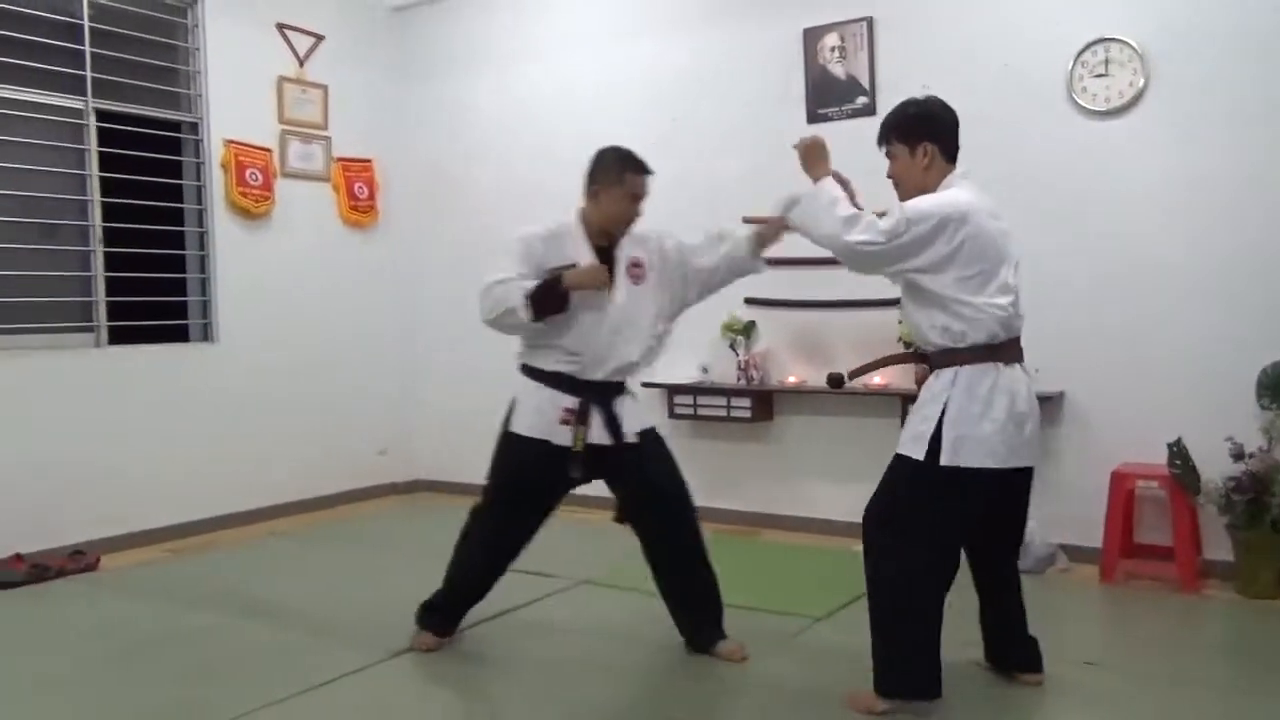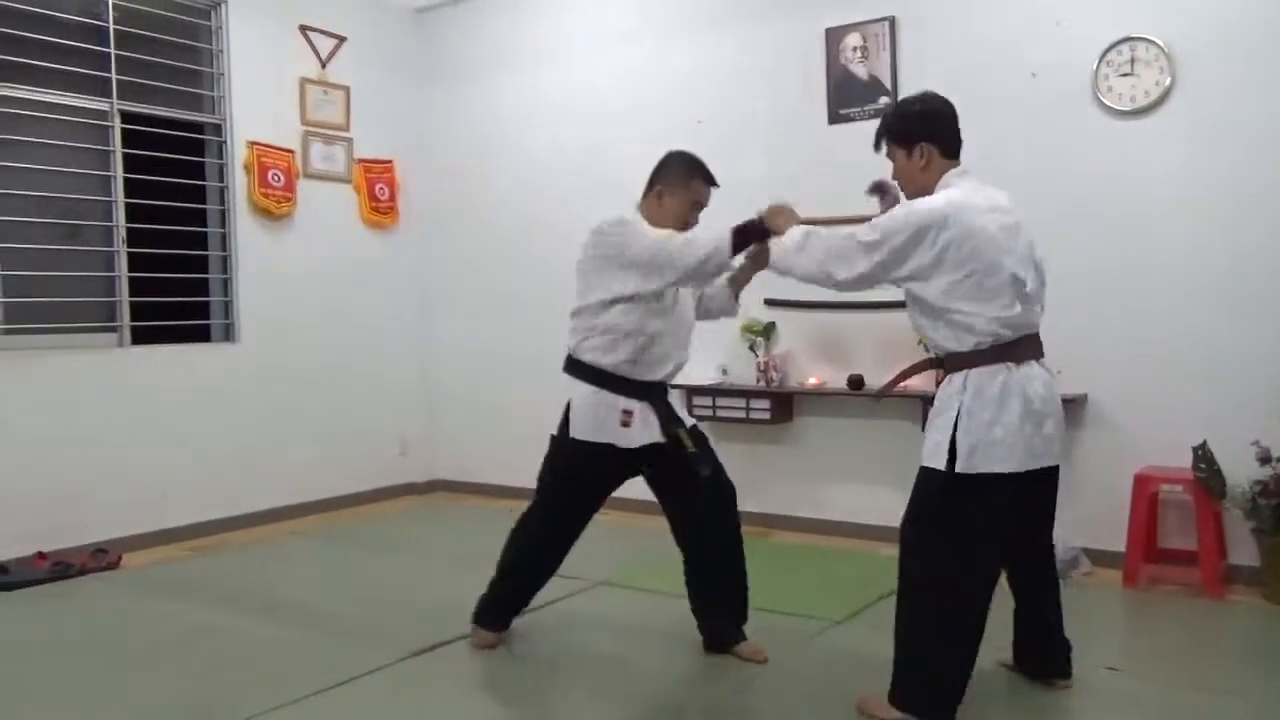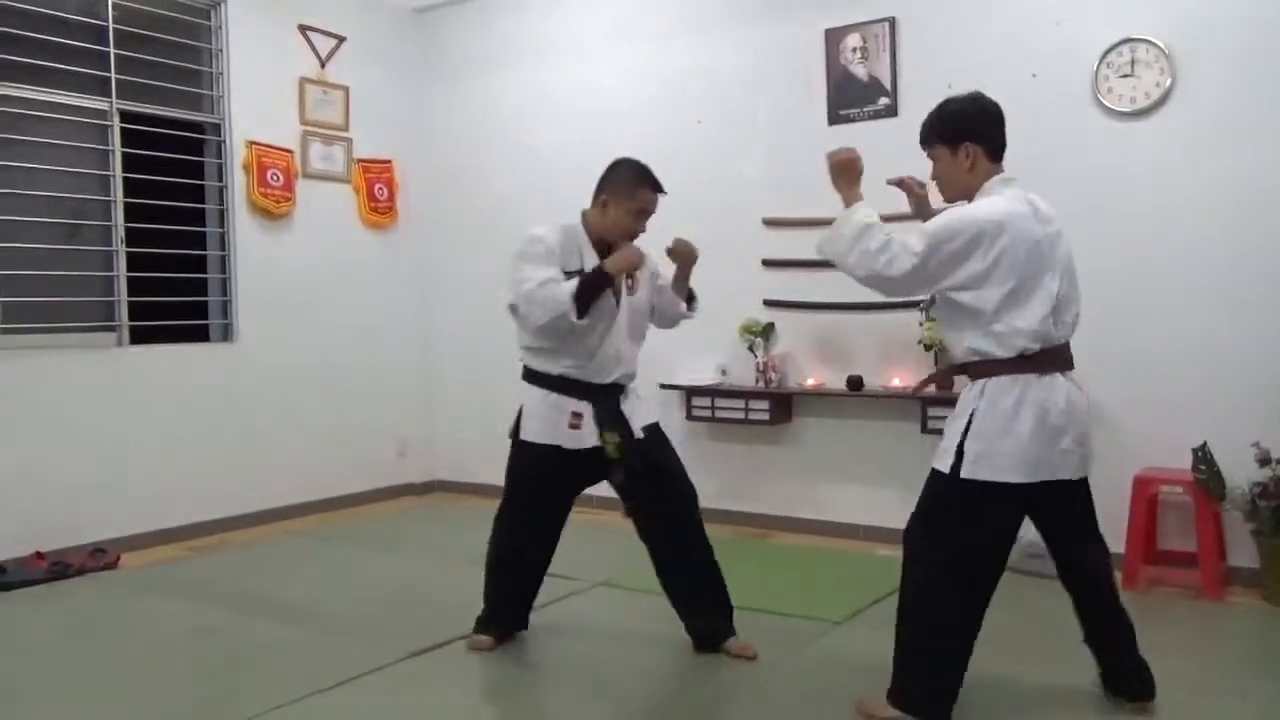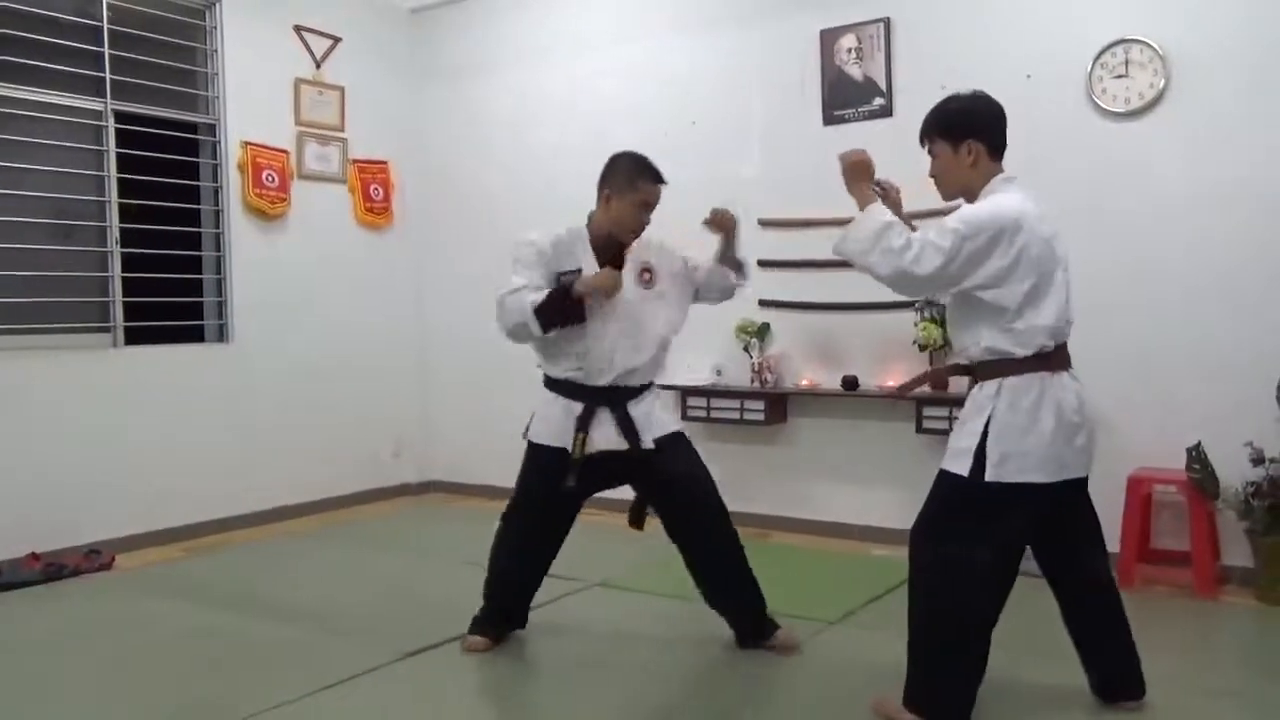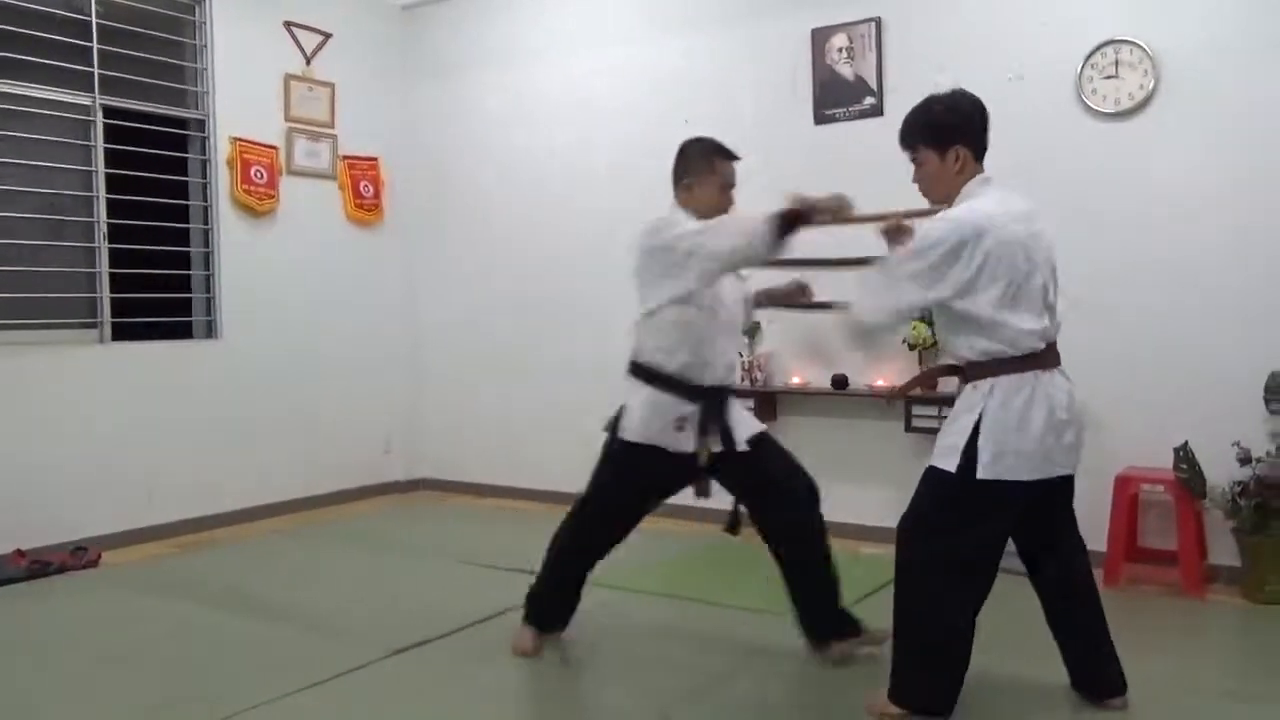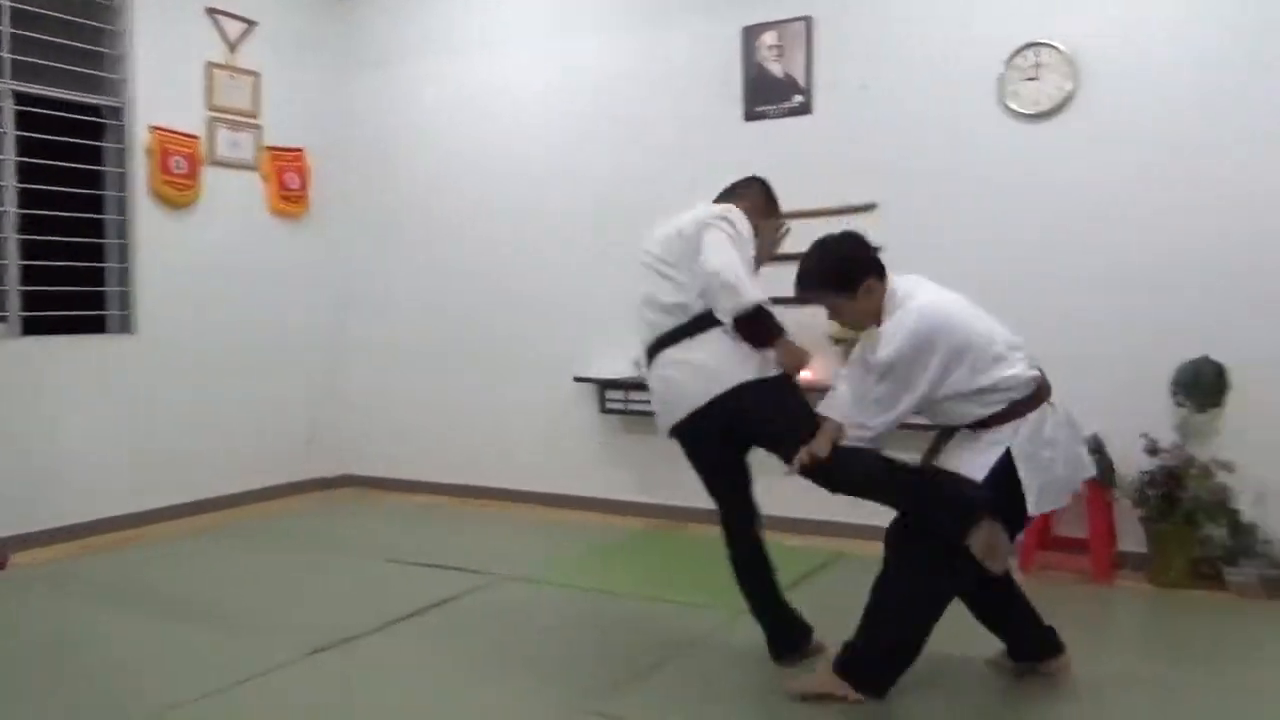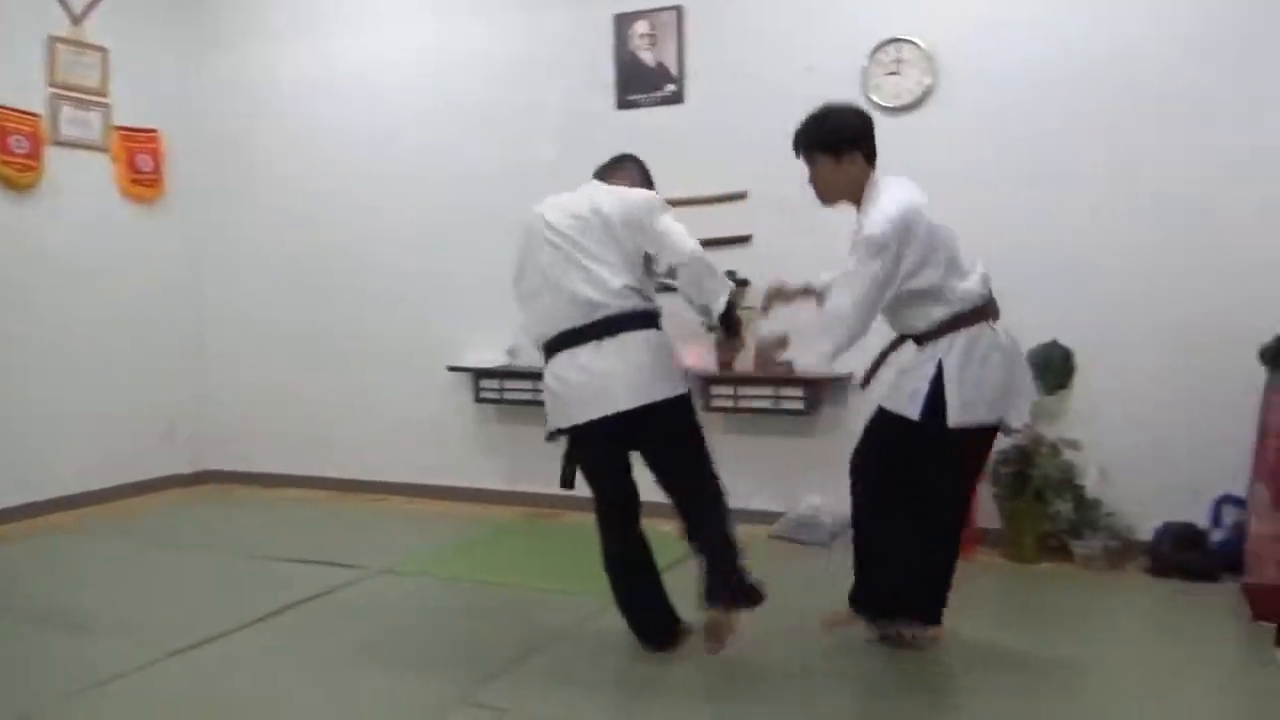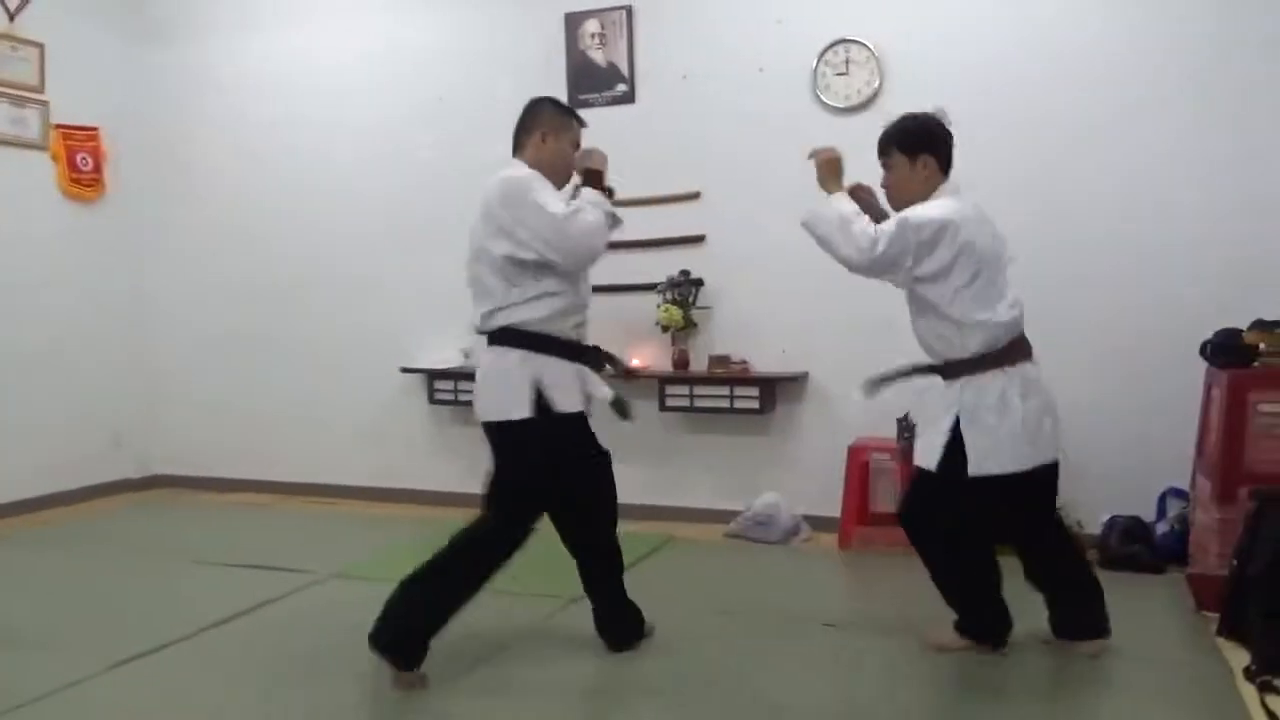
dt=0.3s
person 1, frame 1
left shoulder: (941, 214)
right shoulder: (968, 209)
left elbow: (862, 242)
right elbow: (888, 245)
left wrist: (823, 179)
right wrist: (823, 207)
left hip: (968, 397)
right hip: (1005, 393)
left knee: (899, 534)
right knee: (991, 538)
right ankle: (1016, 654)
person 1, frame 2
left shoulder: (928, 217)
right shoulder: (996, 205)
left elbow: (842, 265)
left wrist: (786, 233)
right wrist: (895, 220)
left hip: (982, 398)
right hip: (1028, 390)
left knee: (939, 551)
right knee: (1025, 540)
right ankle: (1045, 657)
person 1, frame 3
left shoulder: (978, 222)
right shoulder: (1034, 212)
left elbow: (889, 268)
left wrist: (851, 196)
right wrist: (928, 218)
left hip: (1005, 408)
right hip: (1054, 400)
left knee: (940, 550)
right knee: (1078, 549)
person 1, frame 4
left shoulder: (990, 219)
right shoulder: (1018, 211)
left elbow: (909, 269)
right elbow: (941, 266)
left wrist: (864, 199)
right wrist: (898, 218)
left hip: (1013, 409)
right hip: (1051, 403)
left knee: (949, 551)
right knee: (1073, 552)
person 1, frame 5
left shoulder: (956, 227)
right shoulder: (1015, 211)
left elbow: (878, 310)
left wrist: (871, 298)
right wrist: (912, 249)
left hip: (1003, 410)
right hip: (1046, 402)
left knee: (934, 544)
right knee: (1053, 546)
person 1, frame 6
left shoulder: (906, 335)
right shoulder: (903, 297)
left elbow: (869, 416)
right elbow: (861, 371)
left wrist: (827, 448)
right wrist: (826, 430)
left hip: (1016, 444)
right hip: (1020, 435)
left knee: (922, 548)
right knee: (965, 550)
left ankle: (857, 675)
right ankle: (1036, 648)
person 1, frame 7
left shoulder: (887, 218)
right shoulder: (891, 201)
left elbow: (853, 312)
right elbow: (875, 287)
left wrist: (792, 356)
right wrist: (813, 293)
left hip: (962, 362)
right hip: (968, 357)
left knee: (882, 475)
right knee: (938, 492)
left ankle: (881, 606)
right ankle: (916, 611)
person 1, frame 8
left shoulder: (936, 222)
right shoulder: (960, 218)
left elbow: (862, 252)
right elbow: (904, 259)
left wrist: (832, 191)
right wrist: (878, 216)
left hip: (984, 400)
right hip: (1014, 393)
left knee: (930, 516)
right knee: (1032, 523)
left ankle: (983, 625)
right ankle: (1085, 626)
person 2, frame 1
left shoulder: (651, 250)
right shoulder: (543, 245)
left elbow: (712, 264)
right elbow: (497, 307)
left wrist: (770, 233)
right wrist: (562, 283)
left hip: (612, 409)
right hip: (548, 407)
left knee: (669, 512)
right knee: (502, 517)
left ankle: (704, 629)
right ankle: (440, 616)
person 2, frame 2
left shoulder: (670, 255)
right shoulder: (614, 236)
left elbow: (705, 301)
right elbow: (692, 251)
left wrist: (749, 268)
right wrist: (760, 231)
left hip: (655, 406)
right hip: (600, 404)
left knee: (713, 505)
right knee: (554, 517)
left ankle: (724, 629)
right ankle: (495, 612)
person 2, frame 3
left shoulder: (630, 258)
right shoulder: (544, 245)
left elbow: (669, 313)
right elbow: (542, 312)
left wrist: (684, 272)
right wrist: (605, 273)
left hip: (619, 408)
right hip: (555, 410)
left knee: (674, 507)
right knee: (524, 520)
left ankle: (711, 626)
right ankle: (500, 617)
person 2, frame 4
left shoulder: (658, 256)
right shoulder: (546, 250)
left elbow: (718, 286)
right elbow: (513, 318)
left wrist: (728, 243)
right wrist: (579, 292)
left hip: (639, 415)
right hip: (568, 416)
left knee: (701, 512)
right knee: (530, 523)
left ankle: (753, 624)
right ankle: (497, 619)
person 2, frame 5
left shoulder: (711, 246)
right shoulder: (664, 234)
left elbow: (718, 308)
right elbow: (730, 244)
left wrist: (776, 296)
right wrist: (804, 211)
left hip: (716, 413)
right hip: (658, 412)
left knee: (793, 501)
right knee: (597, 520)
left ankle: (830, 627)
right ankle: (543, 615)
person 2, frame 6
left shoulder: (667, 235)
right shoulder: (723, 219)
right elbow: (723, 279)
left wrist: (753, 260)
right wrist: (777, 338)
left hip: (672, 381)
right hip: (720, 371)
left knee: (737, 515)
right knee: (832, 460)
left ankle: (787, 637)
right ankle: (966, 517)
person 2, frame 7
left shoulder: (539, 218)
right shoulder: (638, 204)
left elbow: (532, 297)
right elbow: (689, 260)
right wrist: (729, 324)
left hip: (571, 375)
right hip: (634, 360)
left knee: (616, 509)
right knee: (693, 483)
left ankle: (657, 624)
right ankle: (724, 590)
person 2, frame 8
left shoulder: (516, 192)
right shoulder: (518, 187)
left elbow: (555, 252)
right elbow: (579, 244)
left wrist: (589, 189)
right wrist: (596, 186)
left hip: (530, 374)
right hip: (531, 377)
left knee: (590, 496)
right knee: (508, 516)
left ankle: (619, 621)
right ankle: (401, 633)
